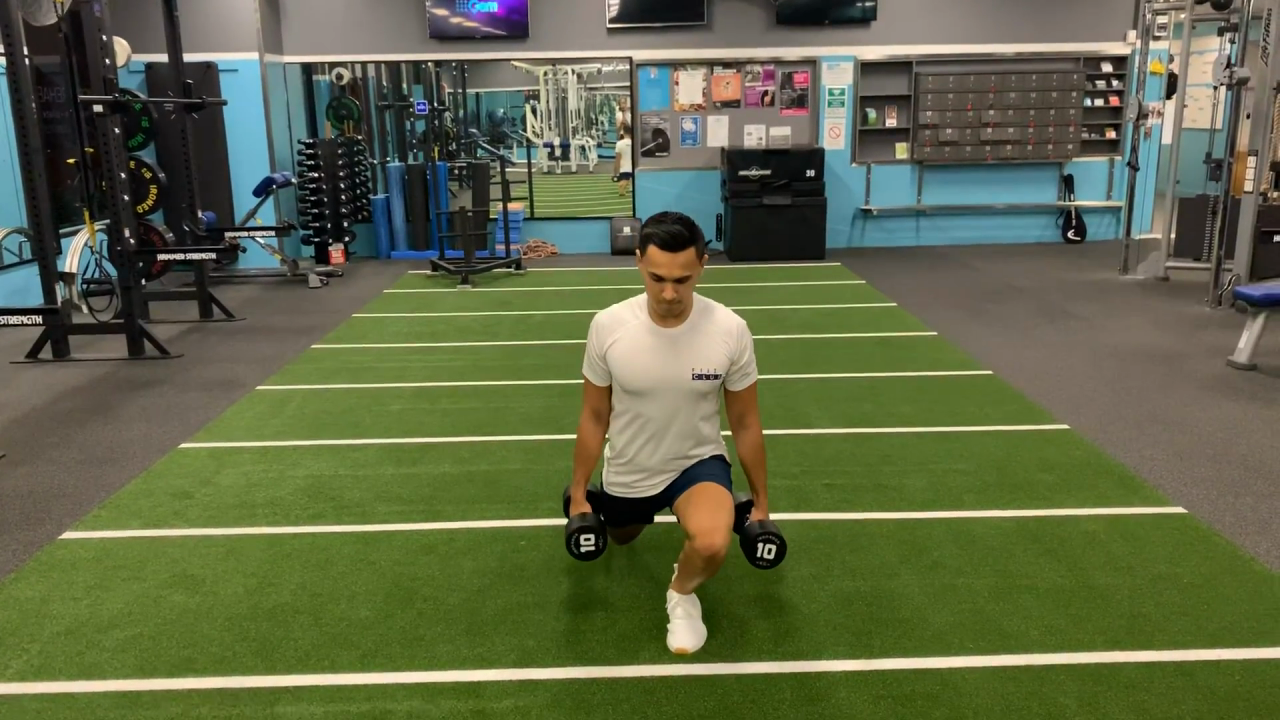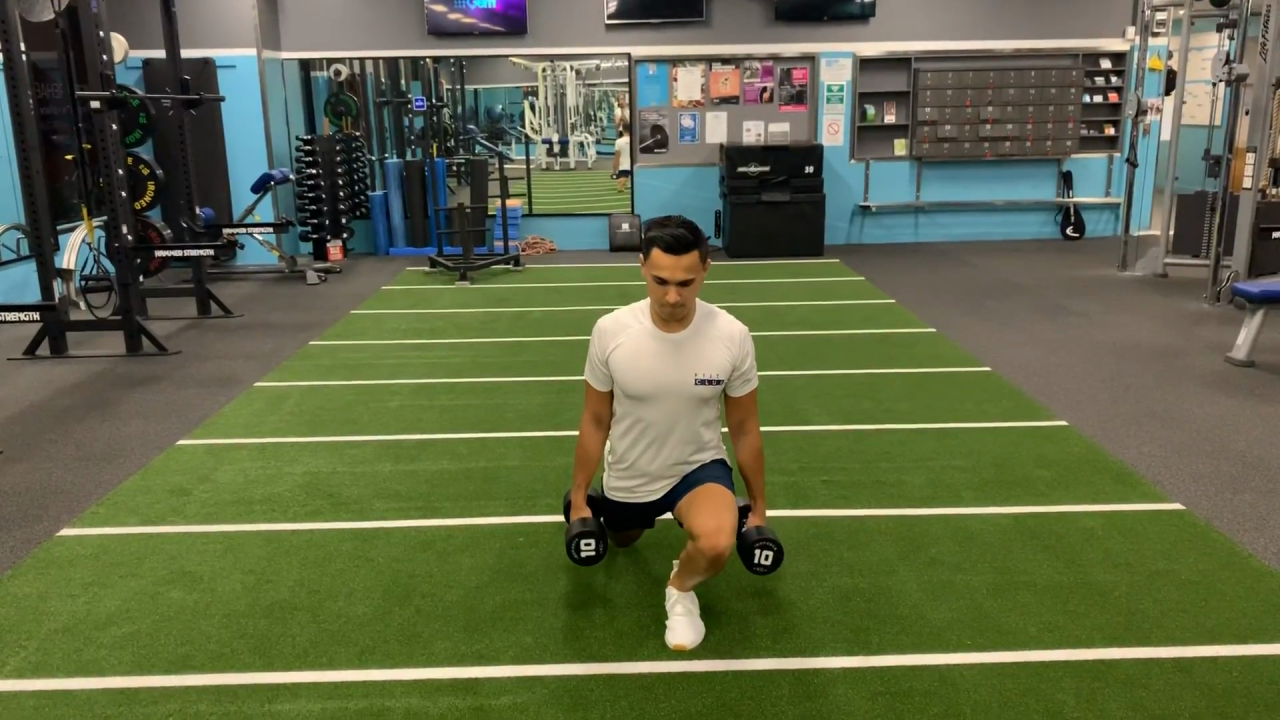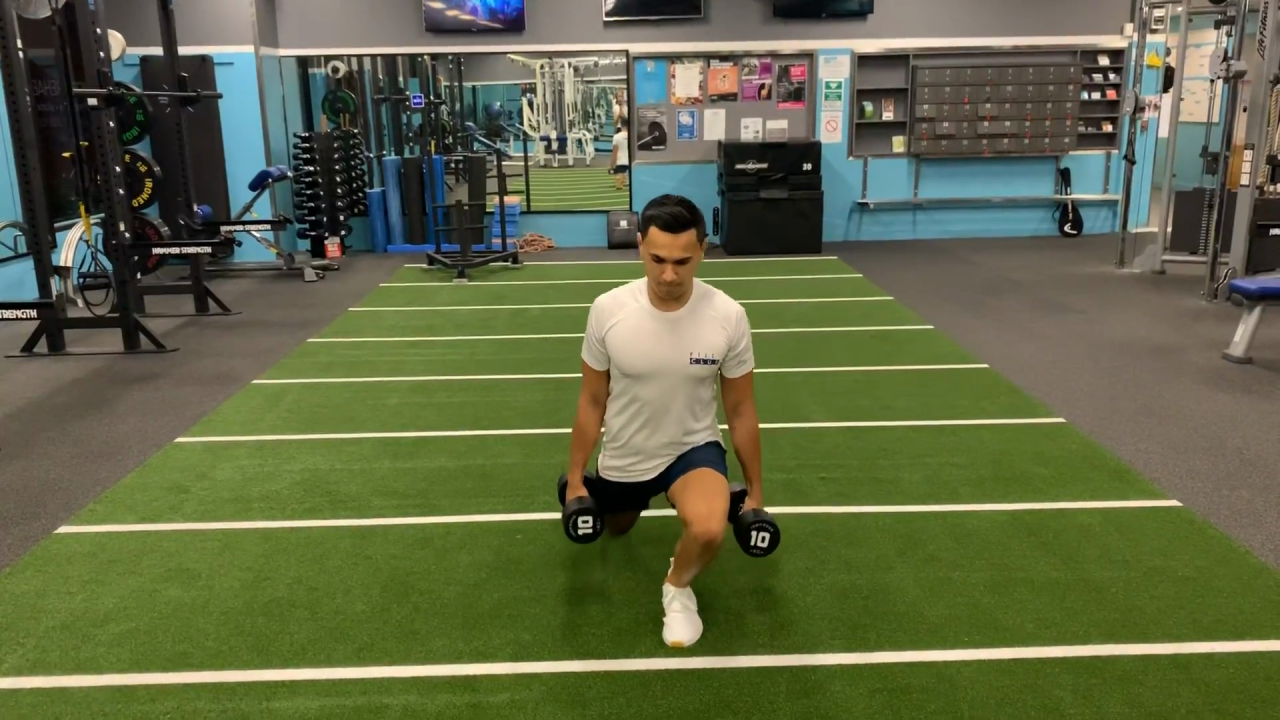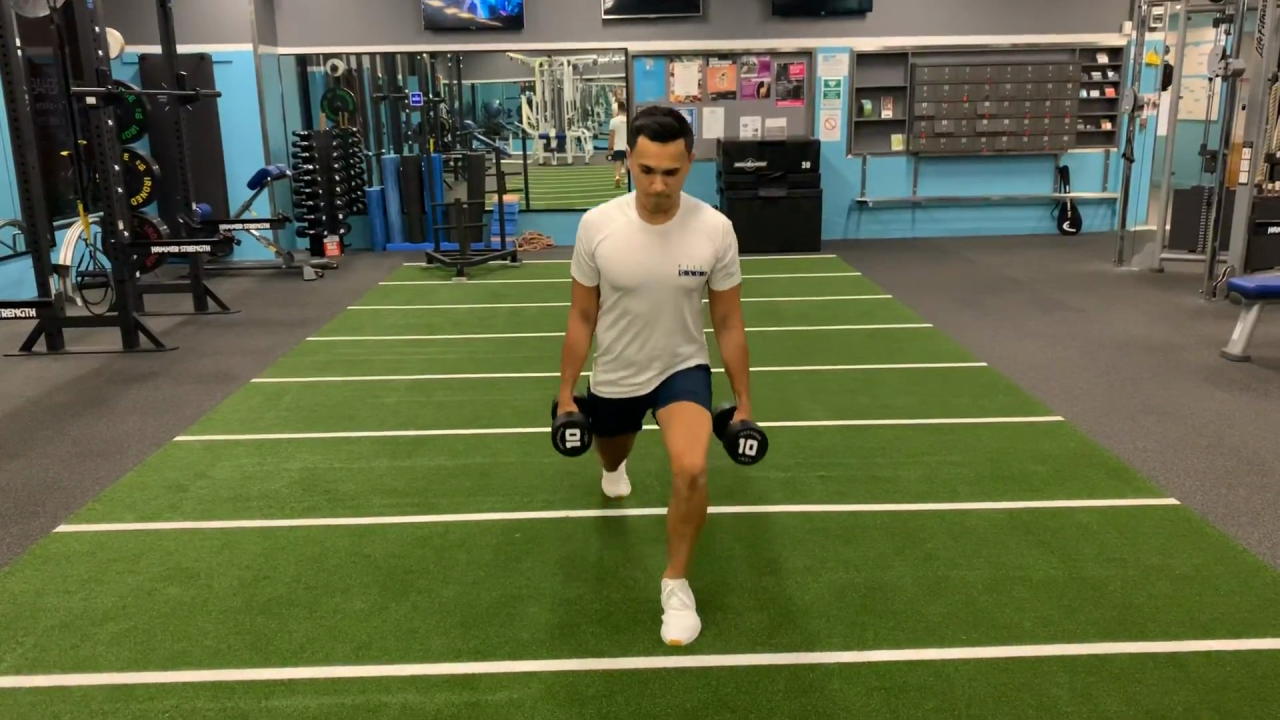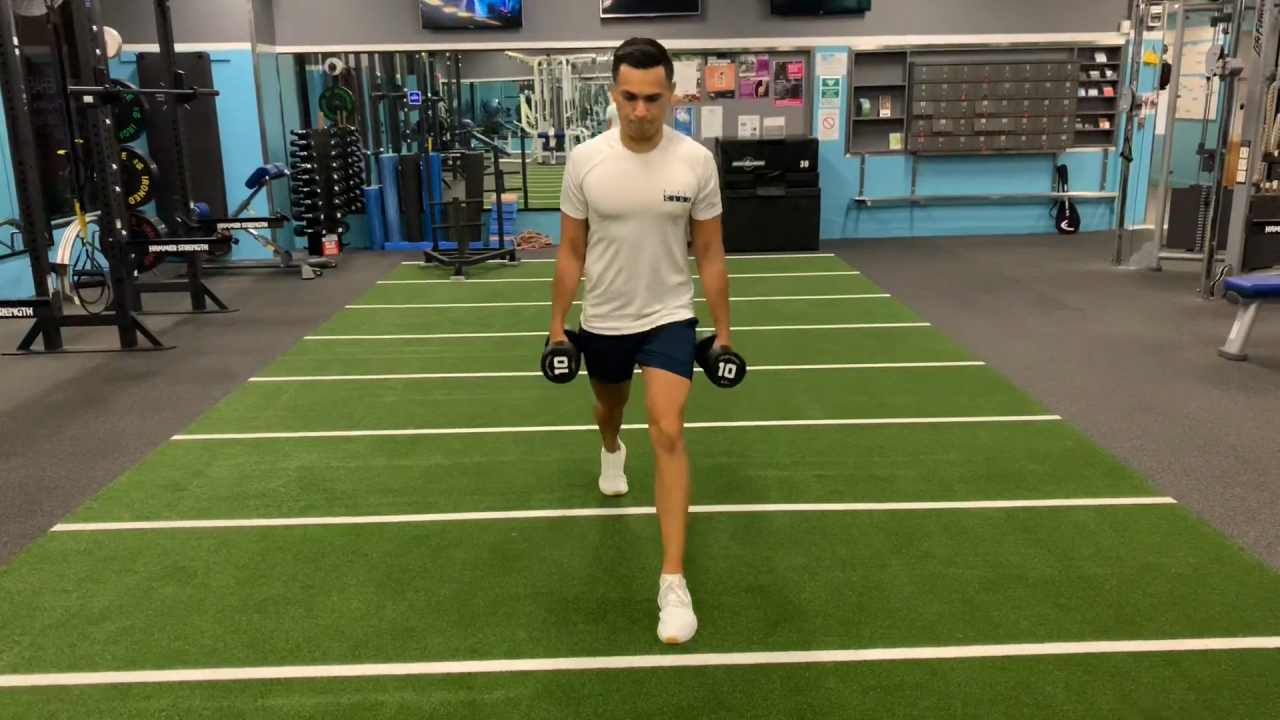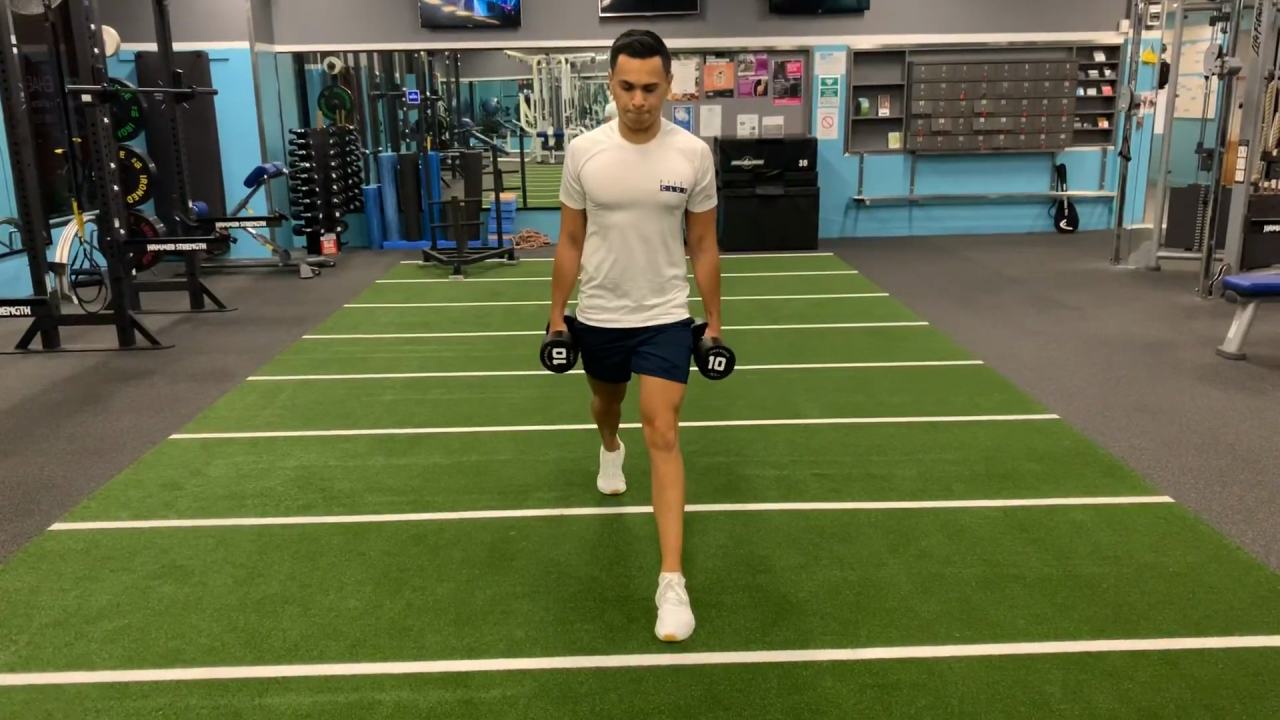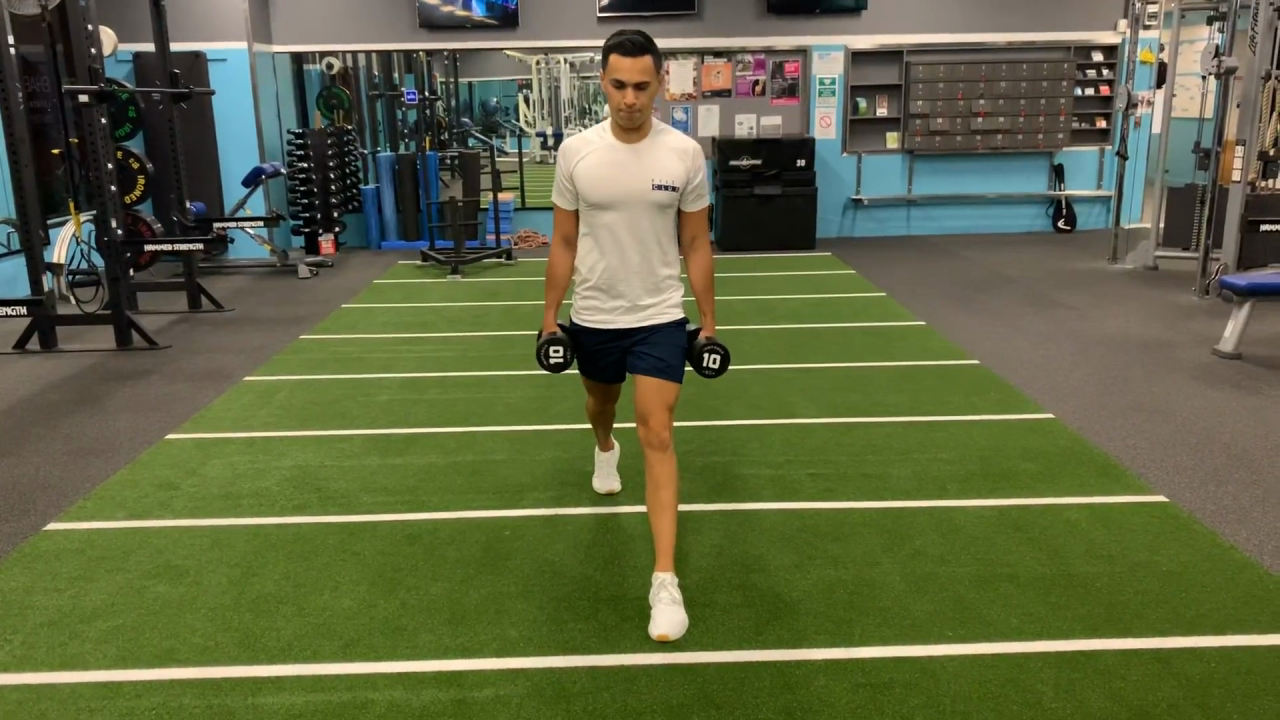
dt=0.4s
person 1, frame 1
left shoulder: (731, 330)
right shoulder: (608, 326)
left elbow: (745, 423)
right elbow: (594, 416)
left wrist: (760, 501)
right wrist: (578, 493)
left hip: (698, 462)
right hip: (628, 472)
left knee: (712, 544)
right knee: (622, 538)
left ankle: (681, 592)
right ankle: (637, 513)
person 1, frame 2
left shoulder: (733, 337)
right shoulder: (611, 331)
left elbow: (745, 429)
right elbow: (595, 422)
left wrist: (759, 507)
right wrist: (578, 498)
left hip: (699, 466)
right hip: (629, 478)
left knee: (717, 543)
right knee: (623, 541)
left ankle: (681, 588)
person 1, frame 3
left shoulder: (728, 316)
right shoulder: (608, 310)
left elbow: (741, 410)
right elbow: (592, 401)
left wrist: (755, 489)
right wrist: (575, 477)
left hip: (694, 447)
right hip: (624, 458)
left knee: (709, 528)
right knee: (615, 529)
left ankle: (678, 586)
right ankle: (633, 500)
person 1, frame 4
left shoulder: (715, 229)
right shoulder: (597, 225)
left elbow: (729, 324)
right elbow: (581, 317)
left wrist: (743, 402)
right wrist: (565, 392)
left hip: (683, 368)
right hip: (614, 377)
left knee: (691, 469)
right knee: (610, 459)
left ankle: (676, 582)
right ankle: (616, 466)
person 1, frame 5
left shoulder: (696, 160)
right shoulder: (585, 159)
left elbow: (710, 255)
right elbow: (571, 252)
left wrist: (724, 330)
right wrist: (556, 325)
left hip: (669, 317)
right hip: (603, 321)
left knee: (667, 435)
right knee: (608, 407)
left ankle: (673, 579)
right ankle: (611, 449)
person 1, frame 6
left shoulder: (693, 153)
right shoulder: (584, 151)
left elbow: (704, 246)
right elbow: (570, 242)
left wrist: (714, 320)
right wrist: (556, 313)
left hip: (666, 317)
right hip: (600, 316)
left knee: (662, 436)
right knee: (606, 402)
left ankle: (672, 580)
right ankle: (610, 450)
person 1, frame 7
left shoulder: (684, 152)
right shoulder: (575, 151)
left elbow: (696, 246)
right elbow: (564, 244)
left wrist: (709, 321)
right wrist: (550, 315)
left hip: (660, 317)
right hip: (594, 317)
left knee: (656, 436)
right knee: (600, 402)
left ankle: (665, 580)
right ankle: (604, 448)
